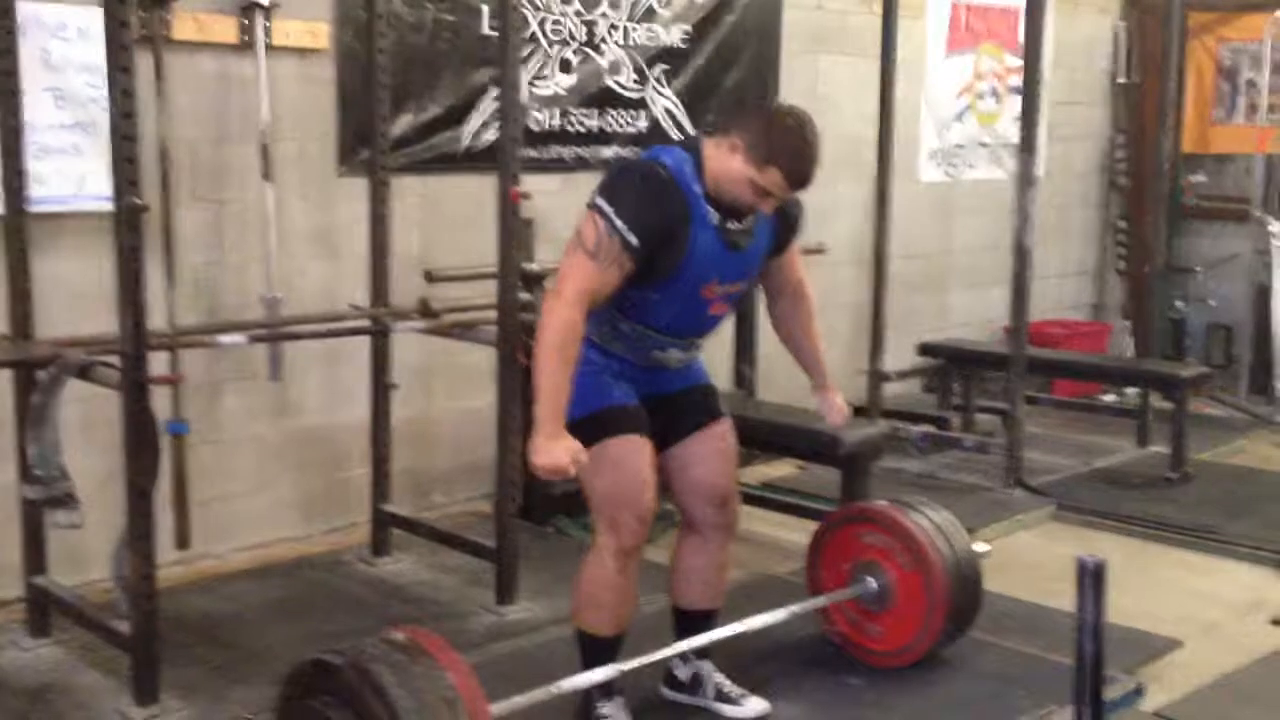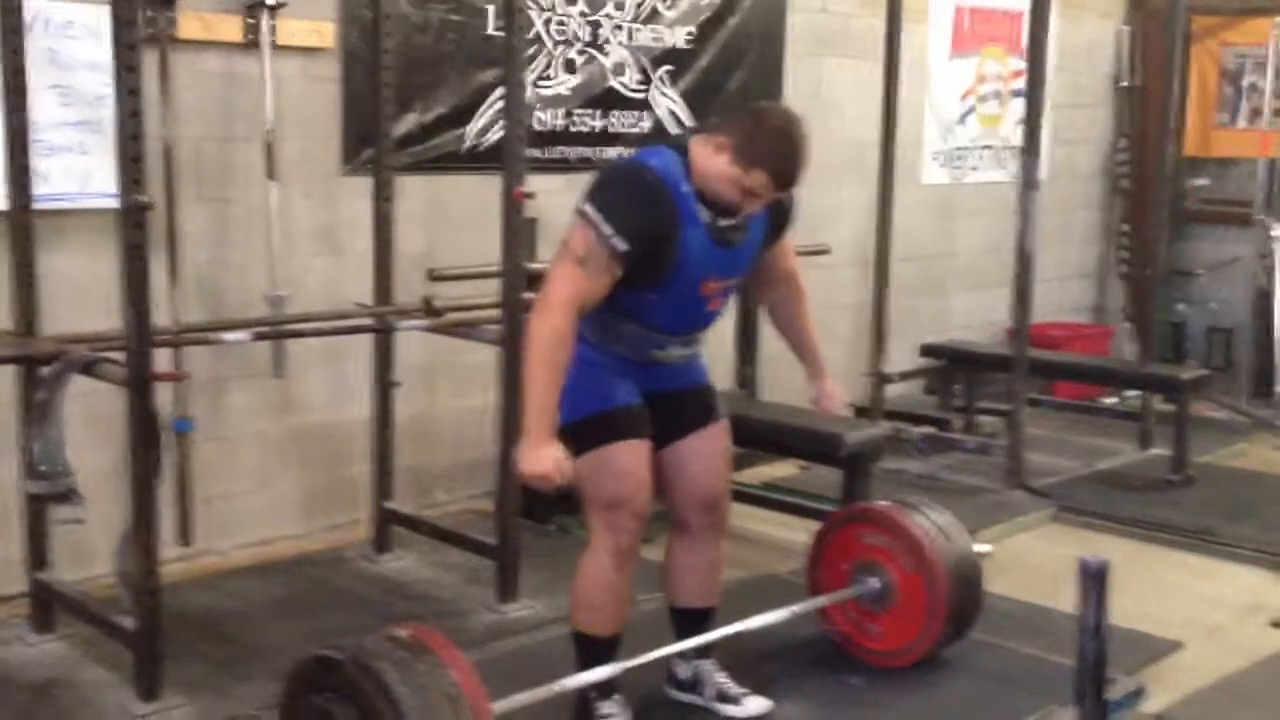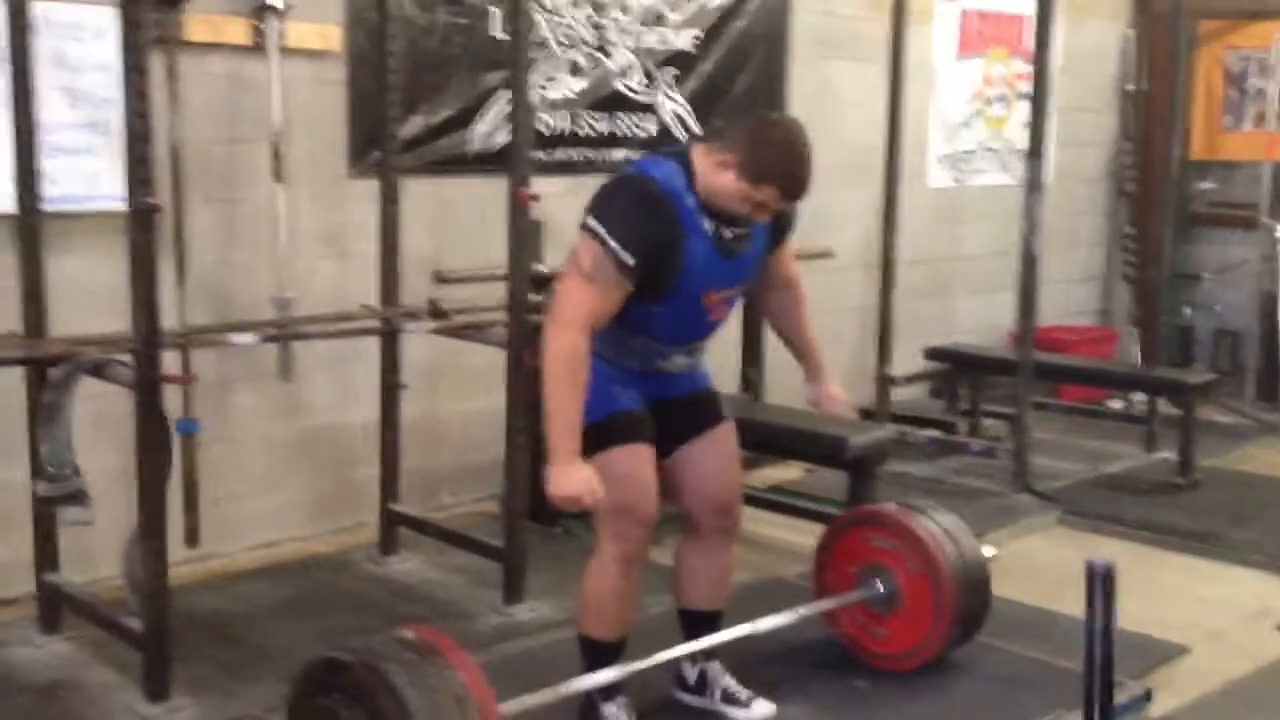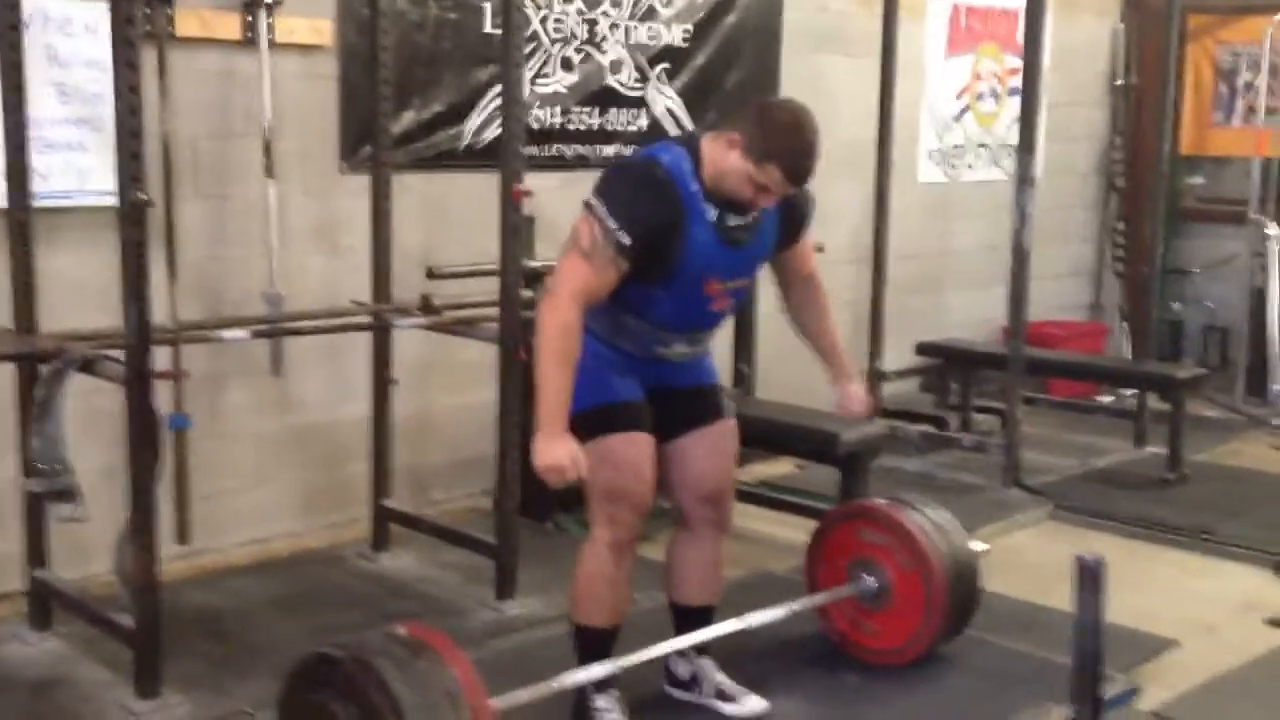
dt=0.5s
person 1, frame 1
left shoulder: (775, 208)
right shoulder: (650, 190)
left elbow: (788, 294)
right elbow: (566, 301)
left wrist: (823, 386)
right wrist: (549, 429)
left hip: (673, 367)
right hip: (599, 365)
left knee: (715, 514)
right knee: (627, 529)
left ankle: (689, 668)
person 1, frame 2
left shoulder: (764, 199)
right shoulder: (639, 192)
left elbow: (779, 282)
right elbow: (557, 308)
left wrist: (817, 372)
right wrist: (537, 436)
left hip: (673, 363)
right hip: (599, 363)
left knee: (705, 513)
right knee: (621, 529)
left ankle: (693, 667)
person 1, frame 3
left shoulder: (766, 206)
right shoulder: (642, 204)
left elbow: (779, 285)
right elbow: (568, 326)
left wrist: (816, 373)
right wrist: (565, 458)
left hip: (676, 370)
right hip: (602, 371)
left knee: (718, 516)
right knee: (628, 533)
left ankle: (698, 670)
person 1, frame 4
left shoulder: (781, 201)
right shoulder: (647, 187)
left elbow: (801, 283)
right elbow: (563, 301)
left wrist: (842, 375)
right wrist: (551, 430)
left hip: (682, 360)
right hip: (606, 359)
left knee: (709, 511)
right knee: (621, 523)
left ankle: (690, 665)
